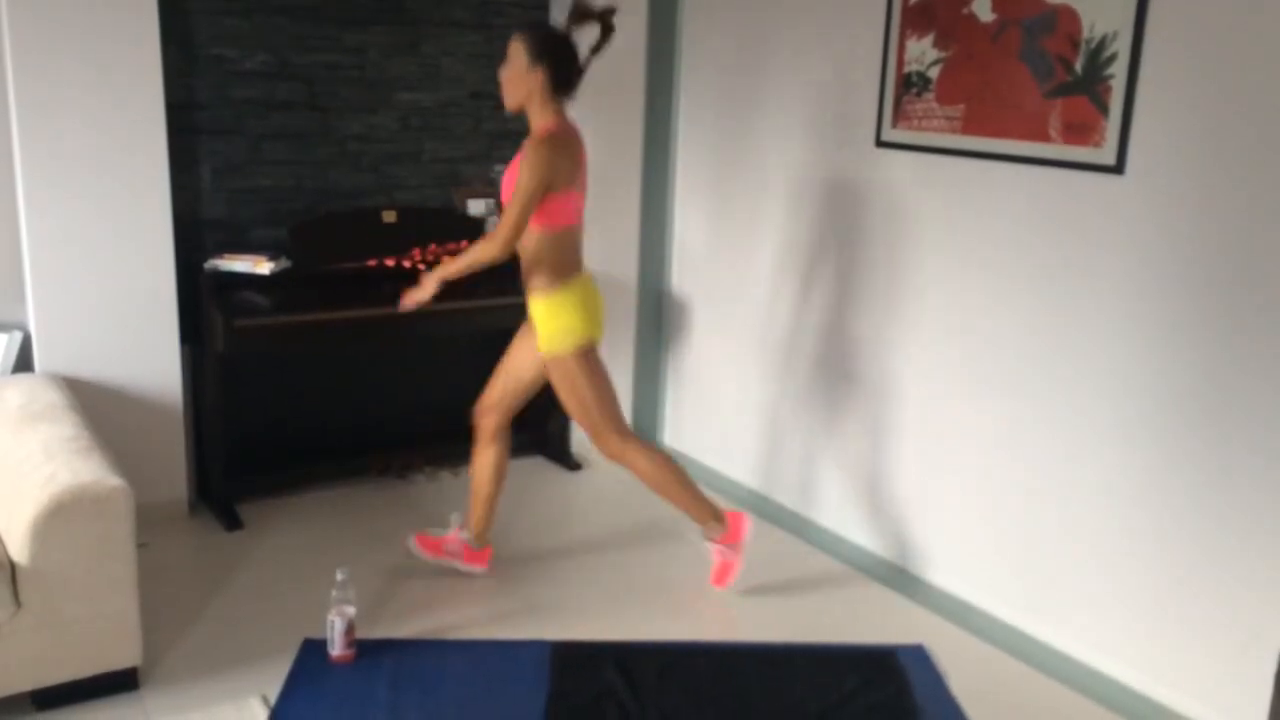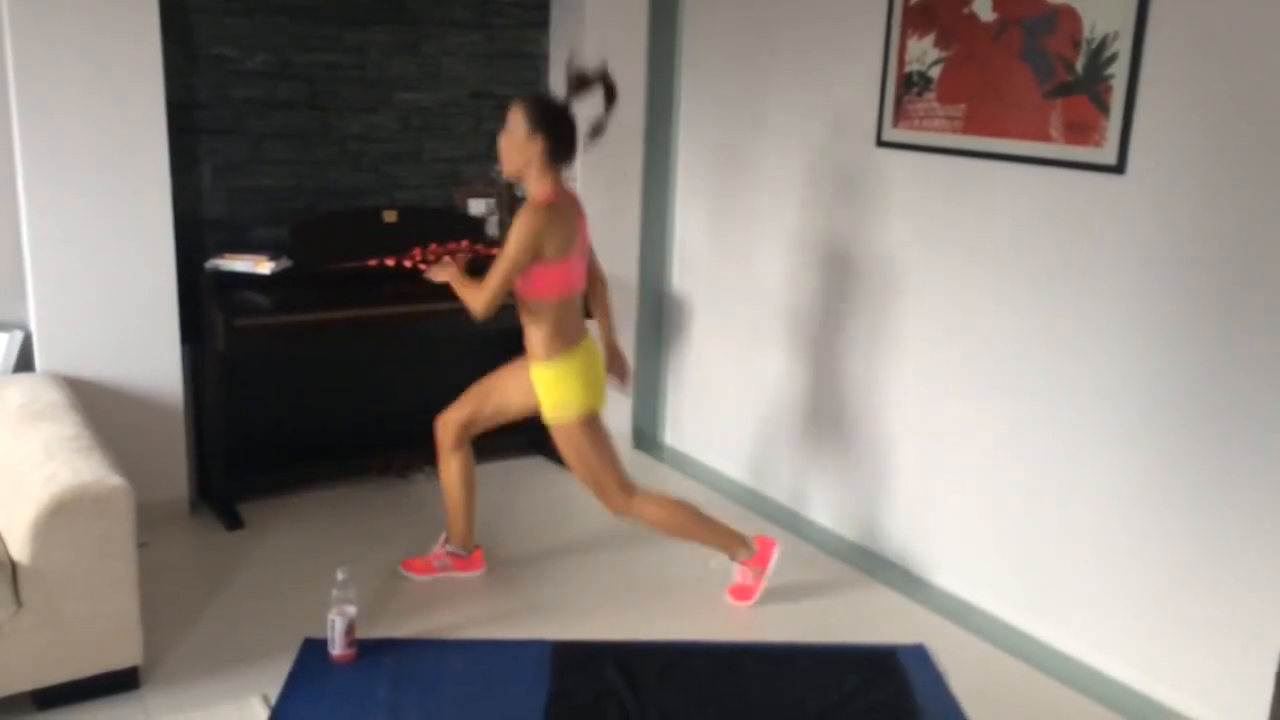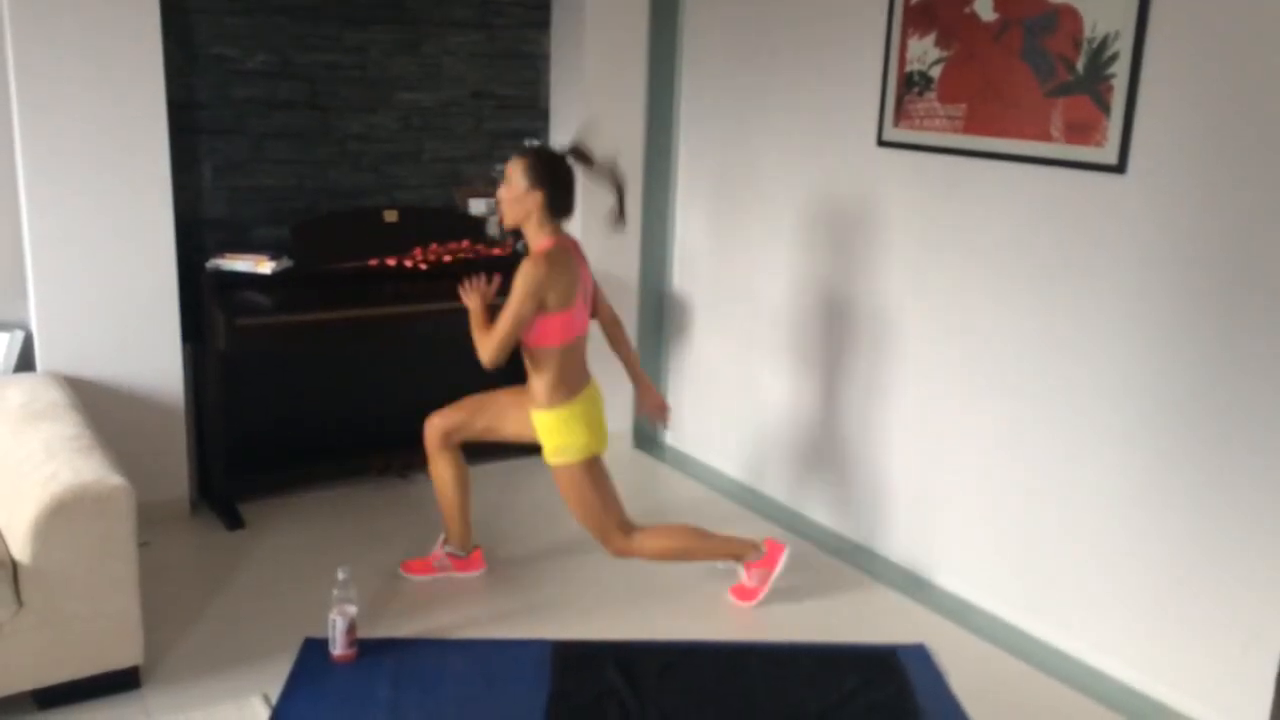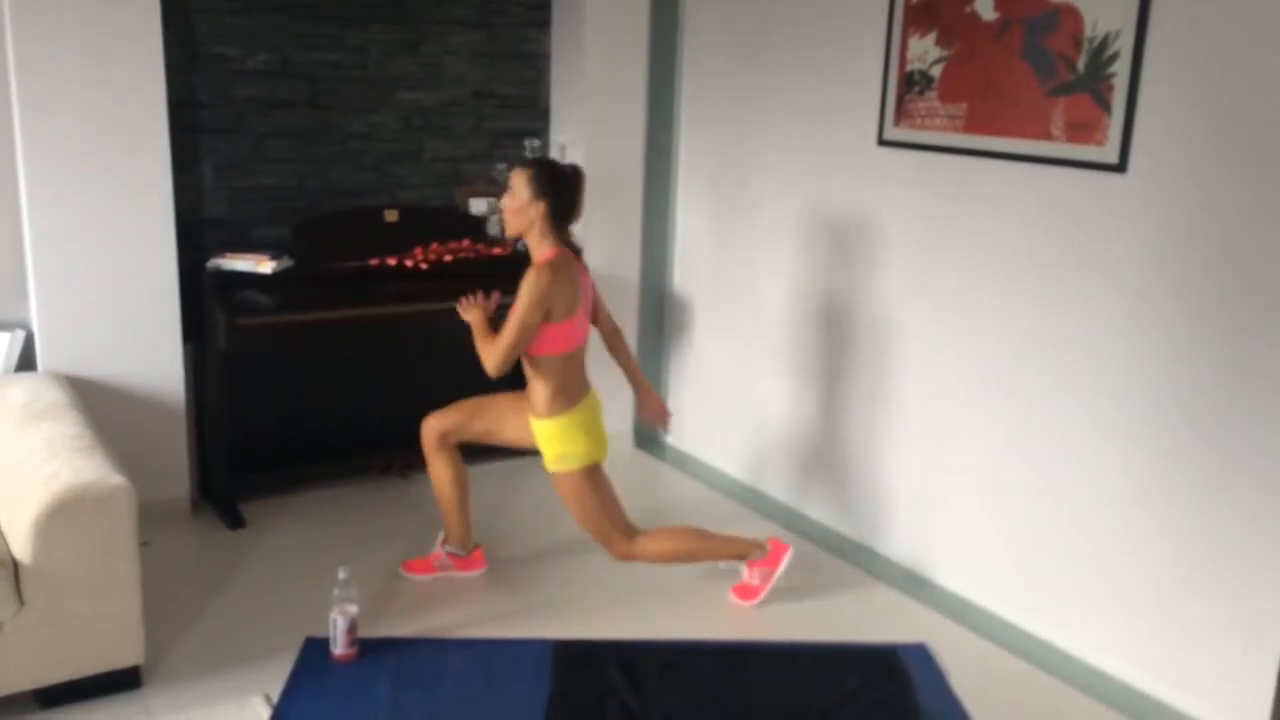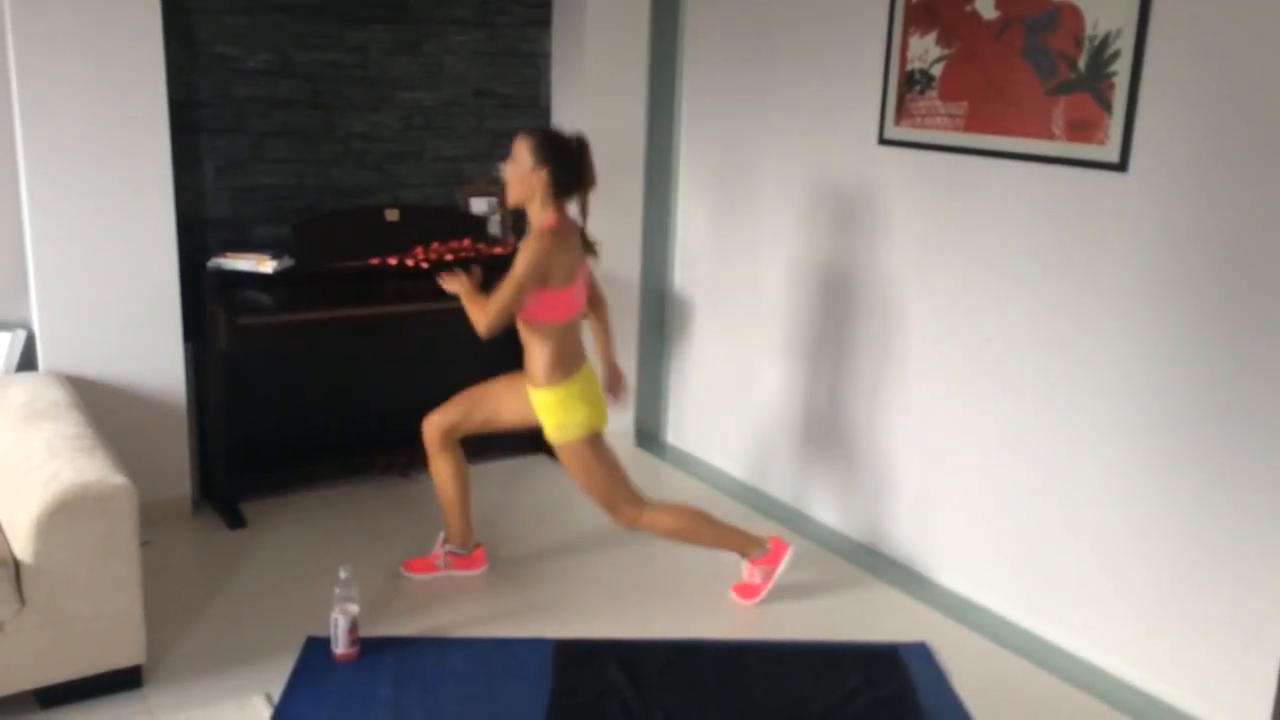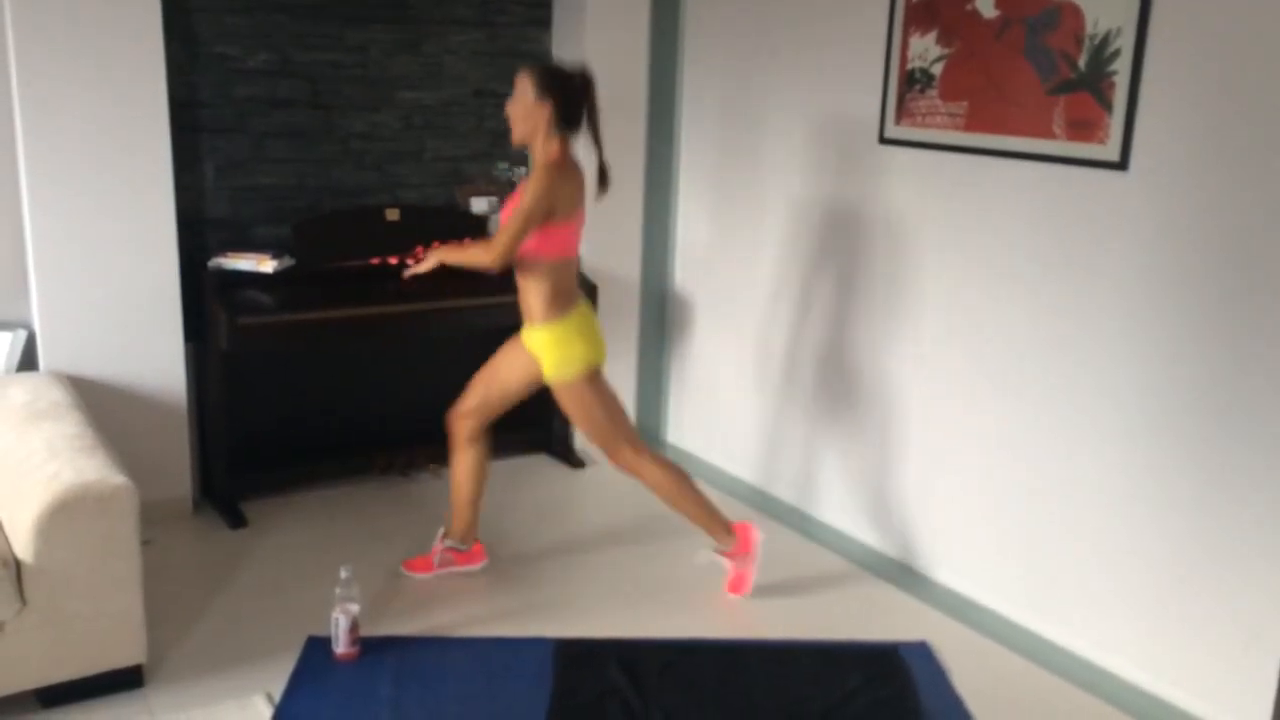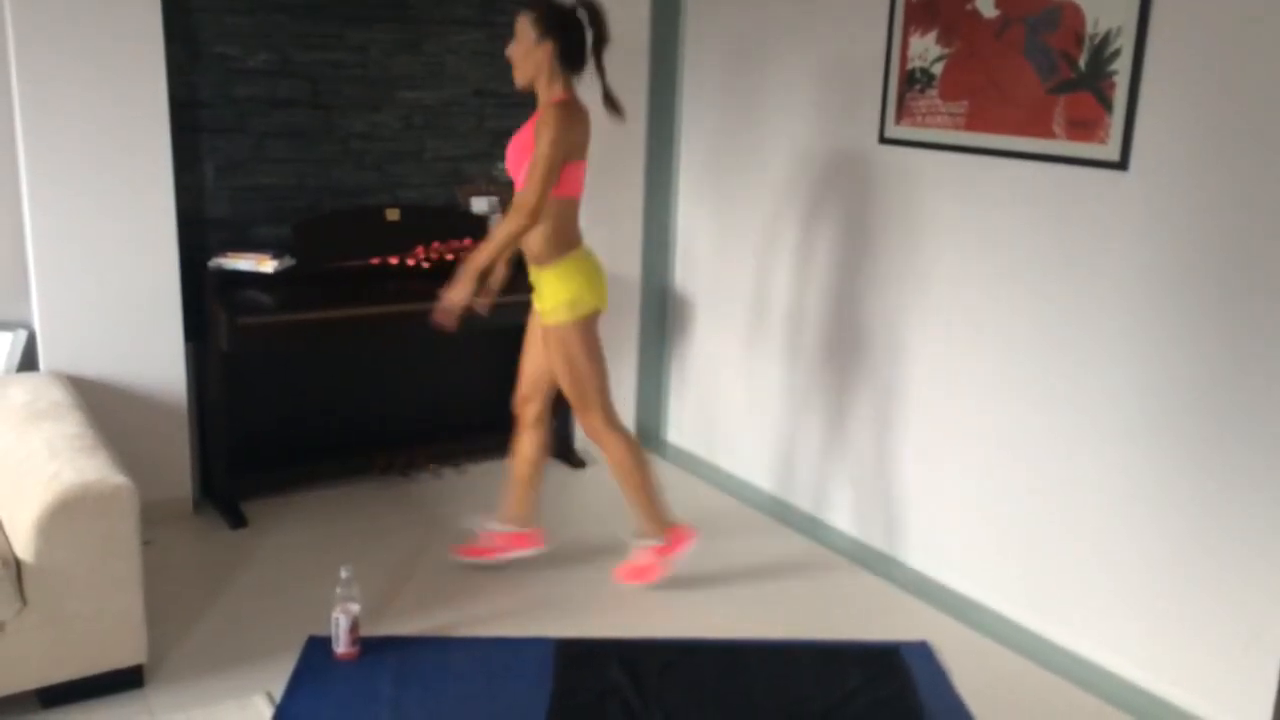
dt=0.1s
person 1, frame 1
left shoulder: (545, 148)
right shoulder: (559, 137)
left elbow: (502, 243)
left wrist: (437, 277)
left hip: (563, 308)
right hip: (552, 305)
left knee: (614, 443)
right knee: (488, 415)
left ankle: (721, 529)
right ankle: (472, 543)
person 1, frame 2
left shoulder: (537, 217)
right shoulder: (560, 203)
left elbow: (484, 304)
right elbow: (592, 277)
left wrist: (453, 275)
right wrist: (608, 341)
left hip: (563, 377)
right hip: (549, 363)
left knee: (621, 500)
right knee: (450, 428)
left ankle: (748, 551)
right ankle: (460, 551)
person 1, frame 3
left shoulder: (539, 268)
right shoulder: (564, 251)
left elbow: (491, 353)
right elbow: (609, 319)
left wrist: (475, 305)
right wrist: (641, 381)
left hip: (564, 420)
right hip: (550, 404)
left knee: (619, 540)
right knee: (437, 429)
left ankle: (756, 555)
right ankle: (460, 551)
person 1, frame 4
left shoulder: (545, 278)
right shoulder: (564, 264)
left elbow: (496, 362)
right elbow: (608, 328)
left wrist: (477, 318)
right wrist: (641, 387)
left hip: (564, 429)
right hip: (548, 410)
left knee: (623, 544)
right knee: (435, 431)
left ankle: (761, 554)
right ankle: (460, 550)
person 1, frame 5
left shoulder: (543, 243)
right shoulder: (563, 233)
left elbow: (487, 321)
right elbow: (593, 300)
left wrist: (463, 287)
right wrist: (607, 361)
left hip: (563, 400)
right hip: (546, 384)
left knee: (630, 512)
right knee: (437, 428)
left ankle: (760, 550)
right ankle: (461, 548)
person 1, frame 6
left shoulder: (552, 174)
right shoulder: (555, 170)
left elbow: (495, 254)
left wrist: (439, 255)
left hip: (562, 340)
right hip: (546, 335)
left knee: (628, 457)
right knee: (464, 419)
left ankle: (732, 540)
right ankle: (459, 542)
person 1, frame 7
left shoulder: (560, 116)
right shoulder: (553, 112)
left elbow: (528, 209)
left wrist: (468, 271)
right wrist: (498, 264)
left hip: (565, 285)
right hip: (553, 280)
left knee: (597, 420)
right knee: (530, 407)
left ankle: (659, 533)
right ankle: (516, 525)
